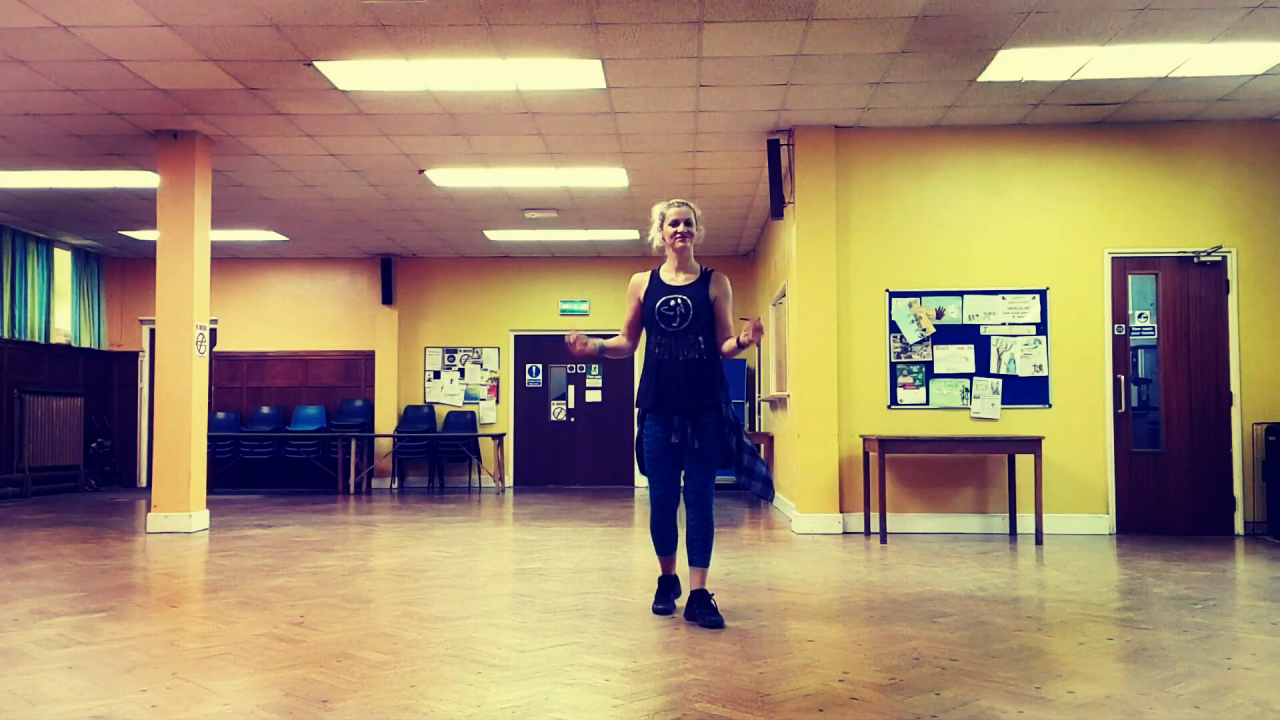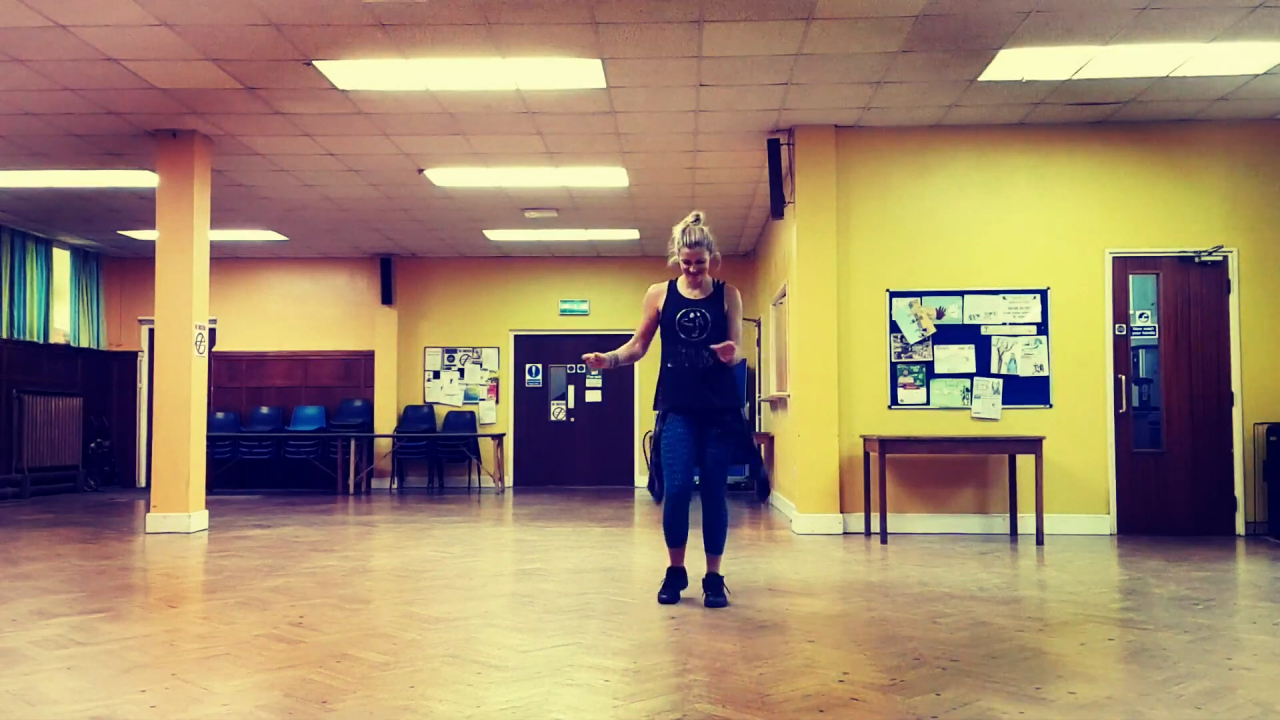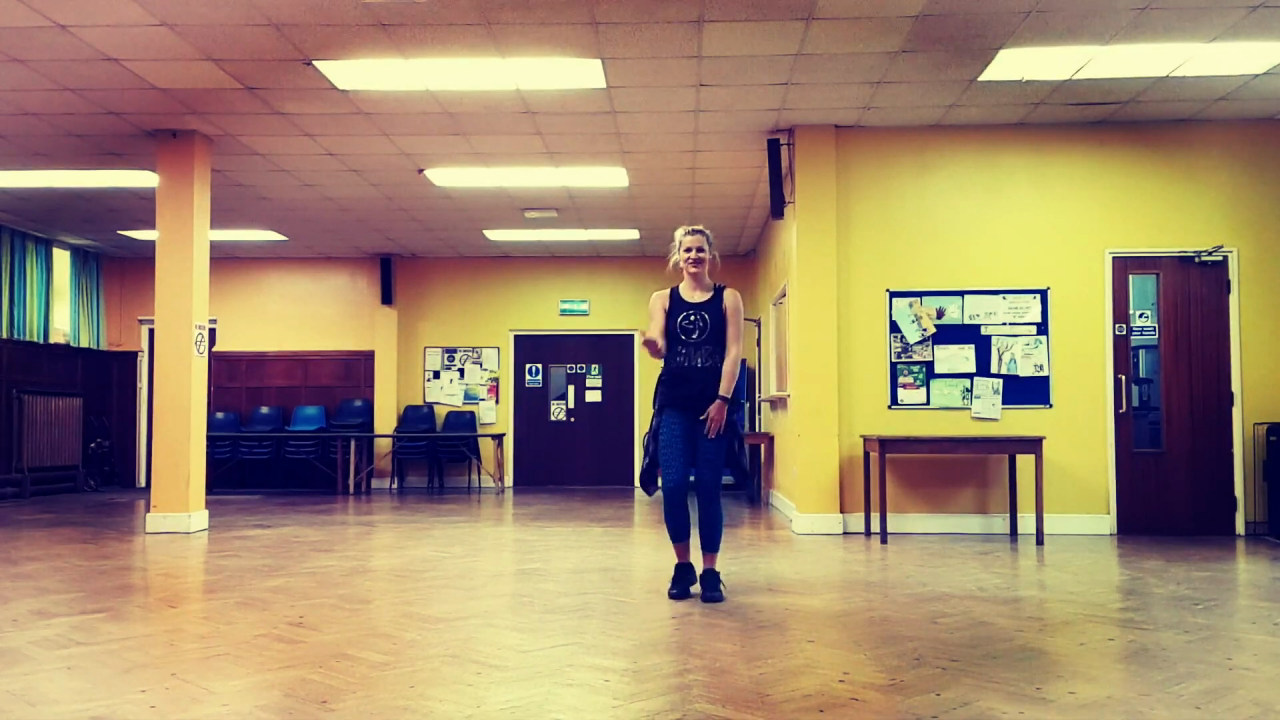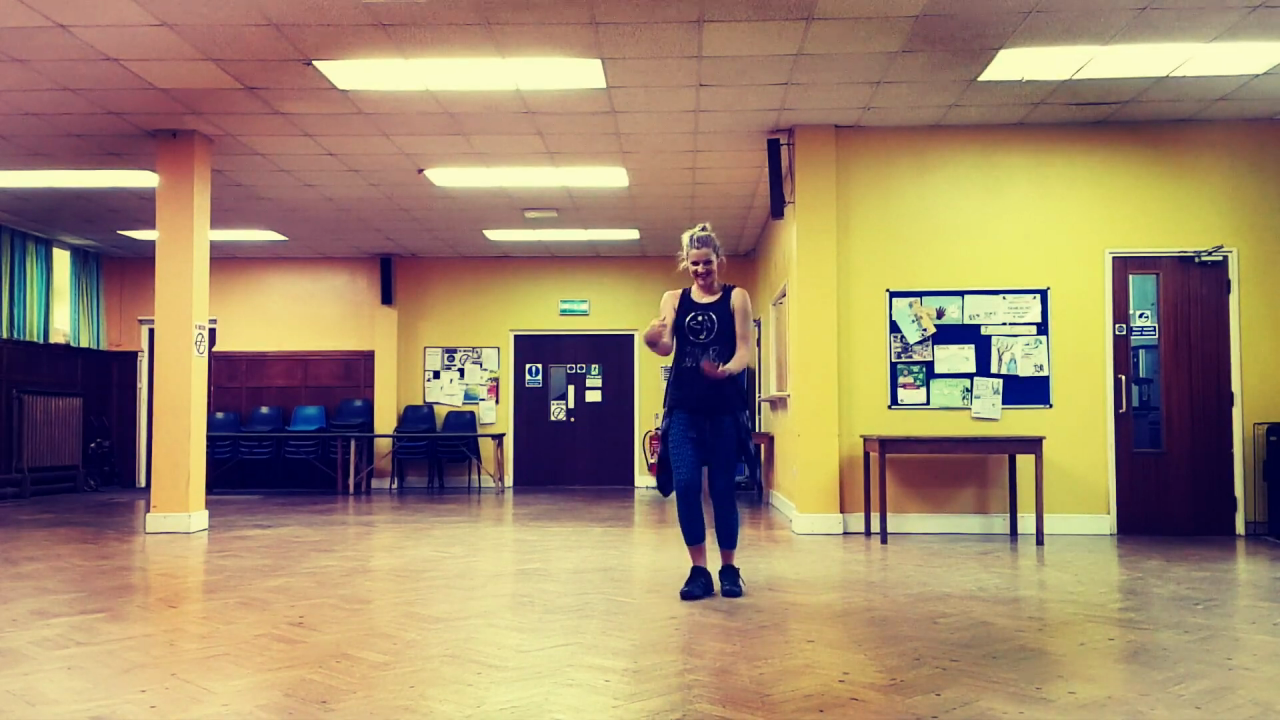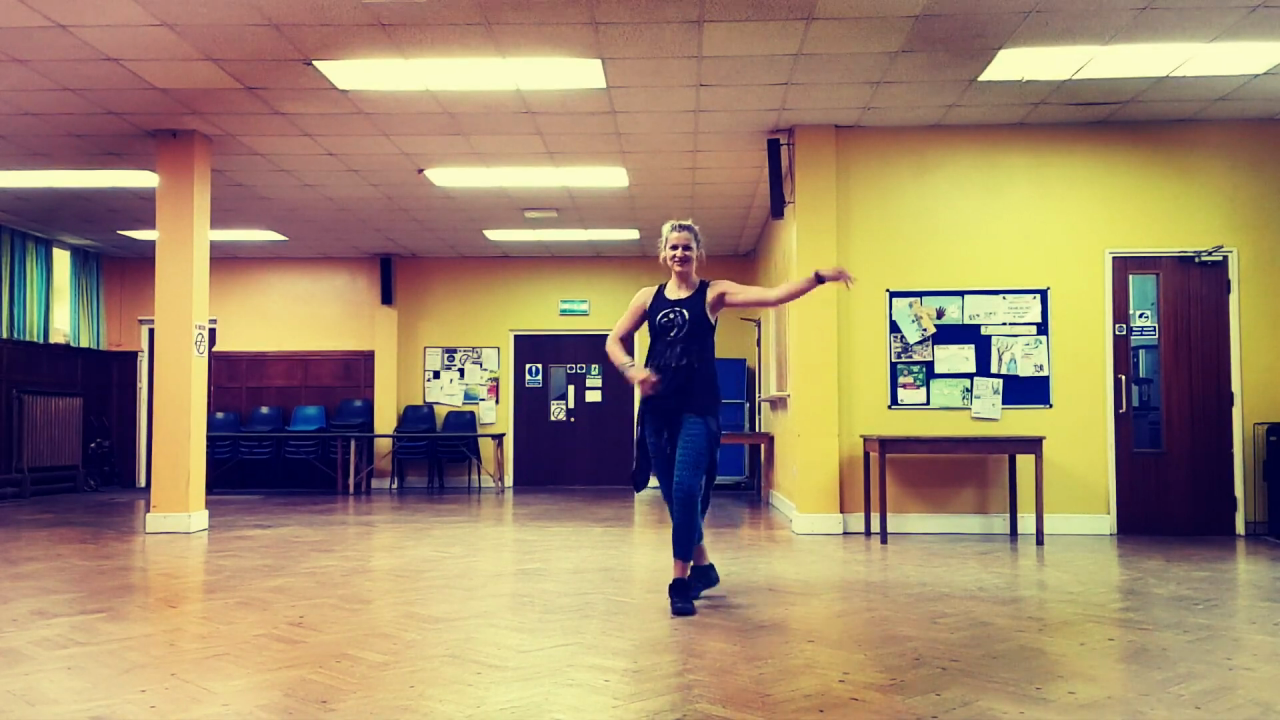
dt=1s
person 1, frame 1
left shoulder: (715, 283)
right shoulder: (642, 283)
left elbow: (723, 344)
right elbow: (627, 342)
left wrist: (744, 341)
right wrist: (594, 346)
left hip: (704, 403)
right hip: (657, 402)
left knee: (698, 497)
right knee: (661, 497)
left ankle: (698, 595)
right ankle: (667, 579)
person 1, frame 2
left shoulder: (728, 295)
right shoulder: (659, 294)
left elbow: (735, 352)
right elbow: (637, 346)
left wrist: (731, 355)
right wrist: (609, 359)
left hip: (719, 405)
right hip: (676, 405)
left knee: (713, 492)
right knee: (675, 490)
left ankle: (713, 578)
right ankle: (676, 571)
person 1, frame 3
left shoulder: (728, 297)
right shoulder: (663, 298)
left elbow: (734, 352)
right elbow: (661, 350)
left wrist: (723, 400)
right wrist: (652, 344)
left hip: (711, 402)
right hip: (673, 402)
left knee: (708, 488)
right knee: (673, 486)
left ankle: (710, 573)
right ankle: (683, 567)
person 1, frame 4
left shoulder: (736, 297)
right shoulder: (673, 299)
left elbow: (746, 350)
right elbow: (664, 349)
left wrist: (728, 370)
right wrist: (653, 337)
left hip: (725, 406)
right hip: (683, 404)
left knee: (723, 486)
right knee: (685, 485)
left ankle: (729, 569)
right ankle: (699, 571)
person 1, frame 5
left shoulder: (716, 292)
right shoulder: (648, 297)
left elbow: (772, 297)
right elbow: (615, 340)
left wrist: (818, 277)
right wrist: (633, 370)
left hip: (701, 406)
right hip: (658, 406)
left knee: (689, 486)
right knee: (675, 493)
left ankle: (680, 583)
right ankle: (700, 564)
